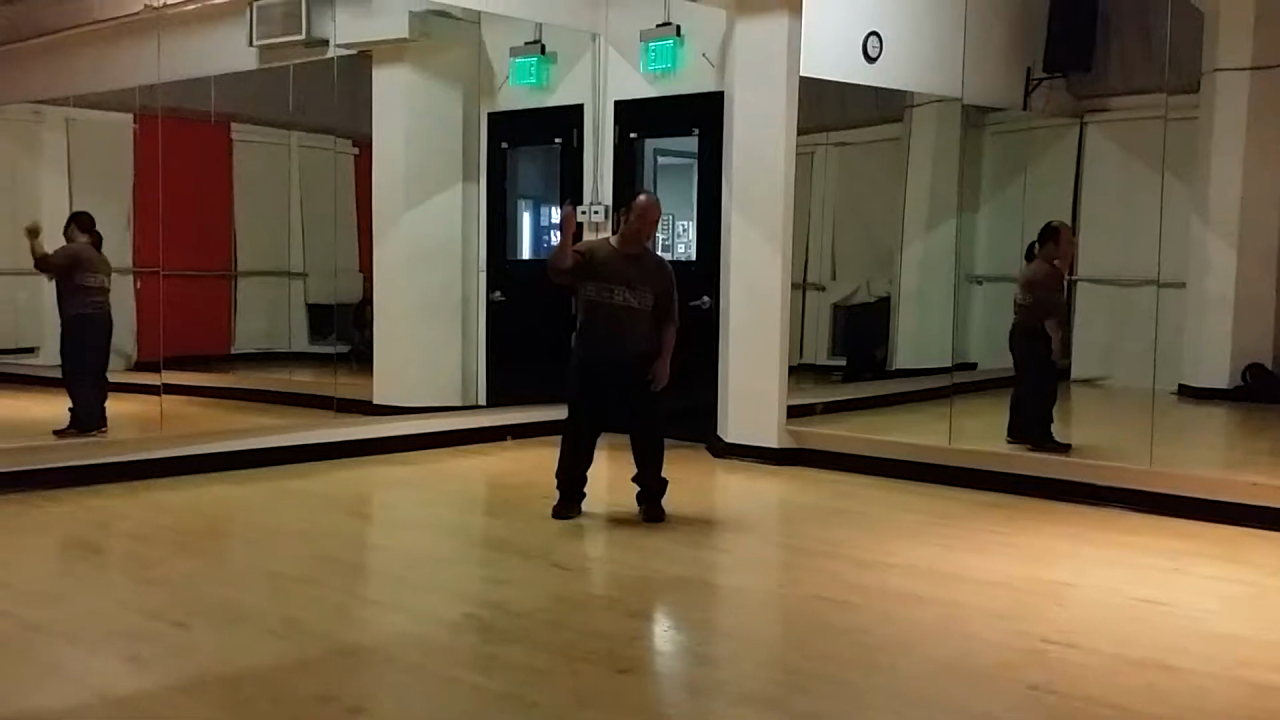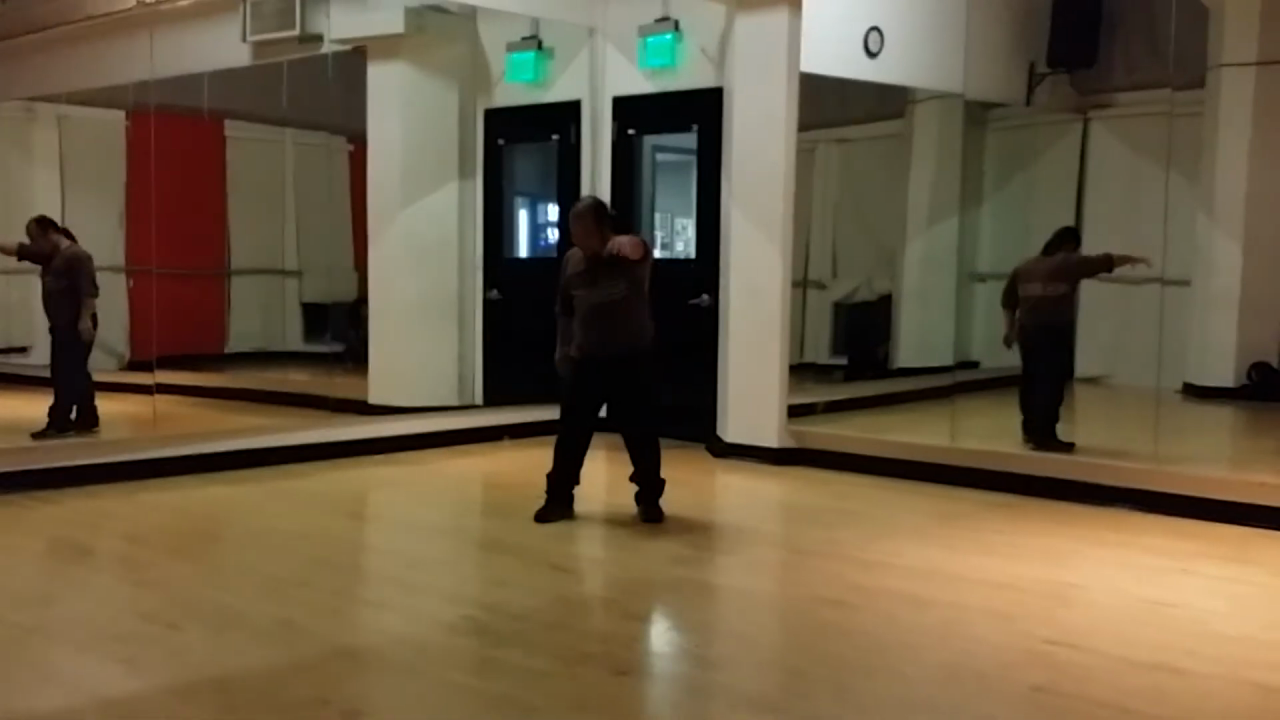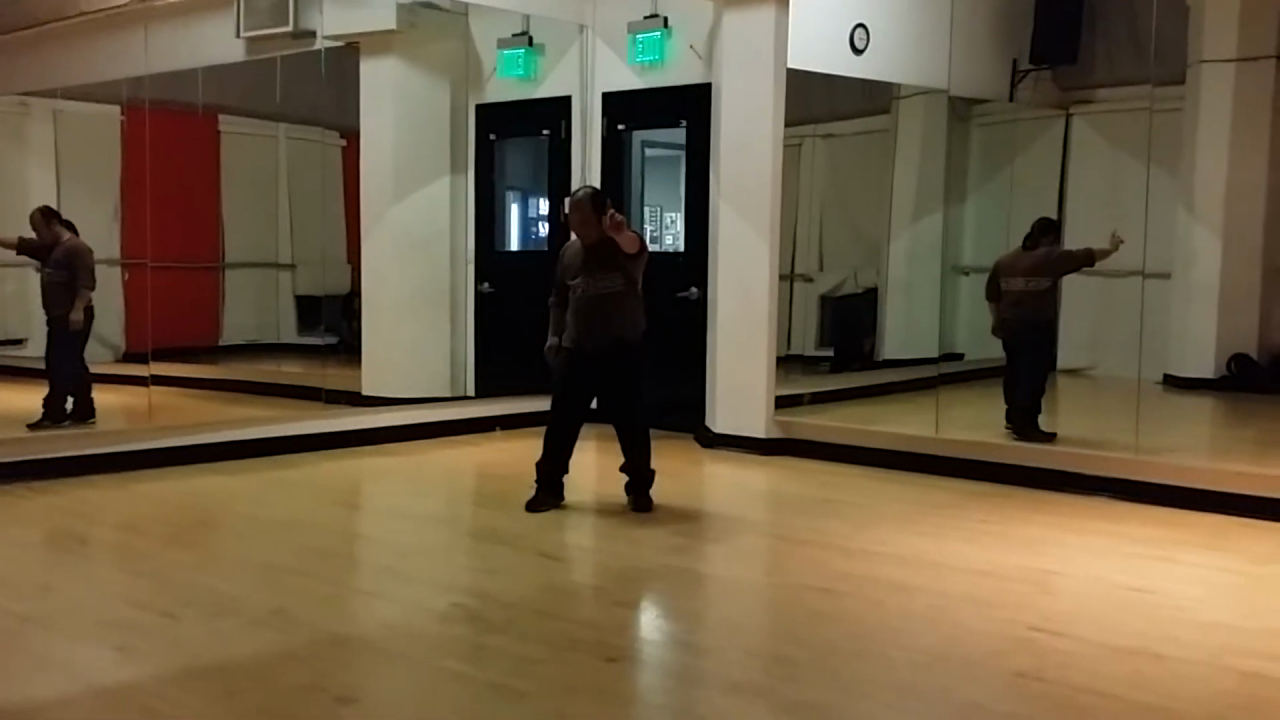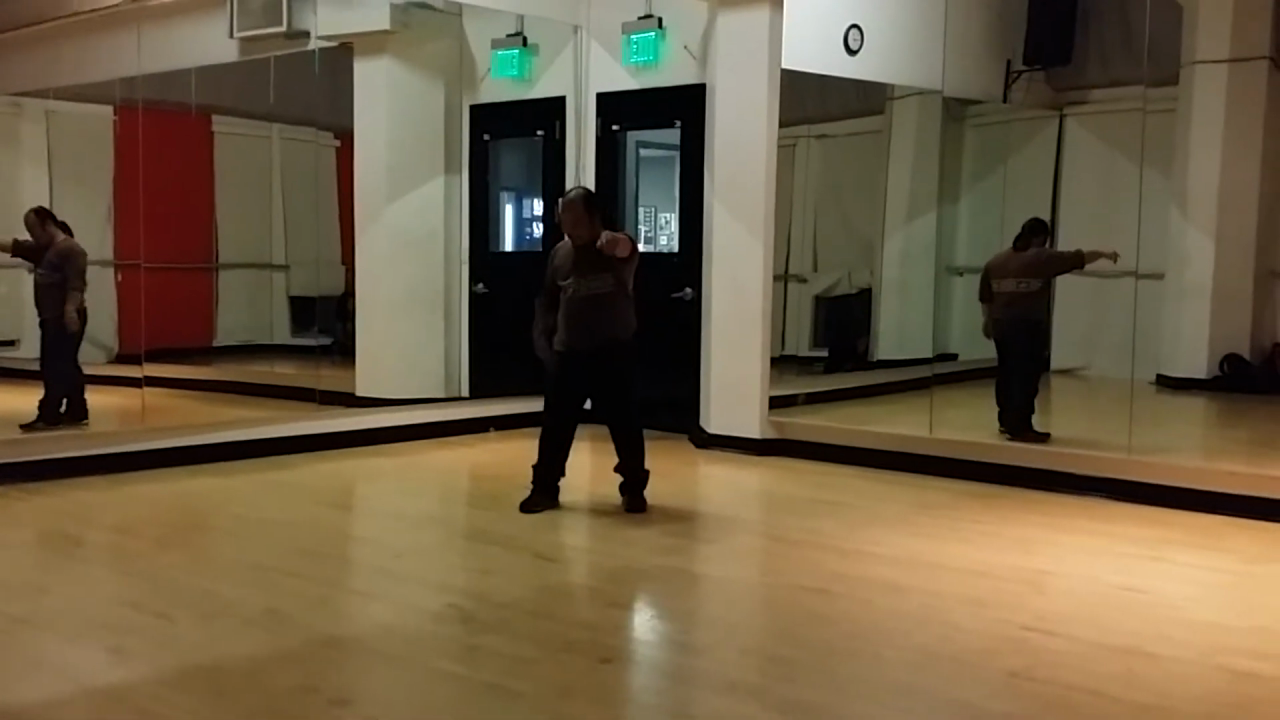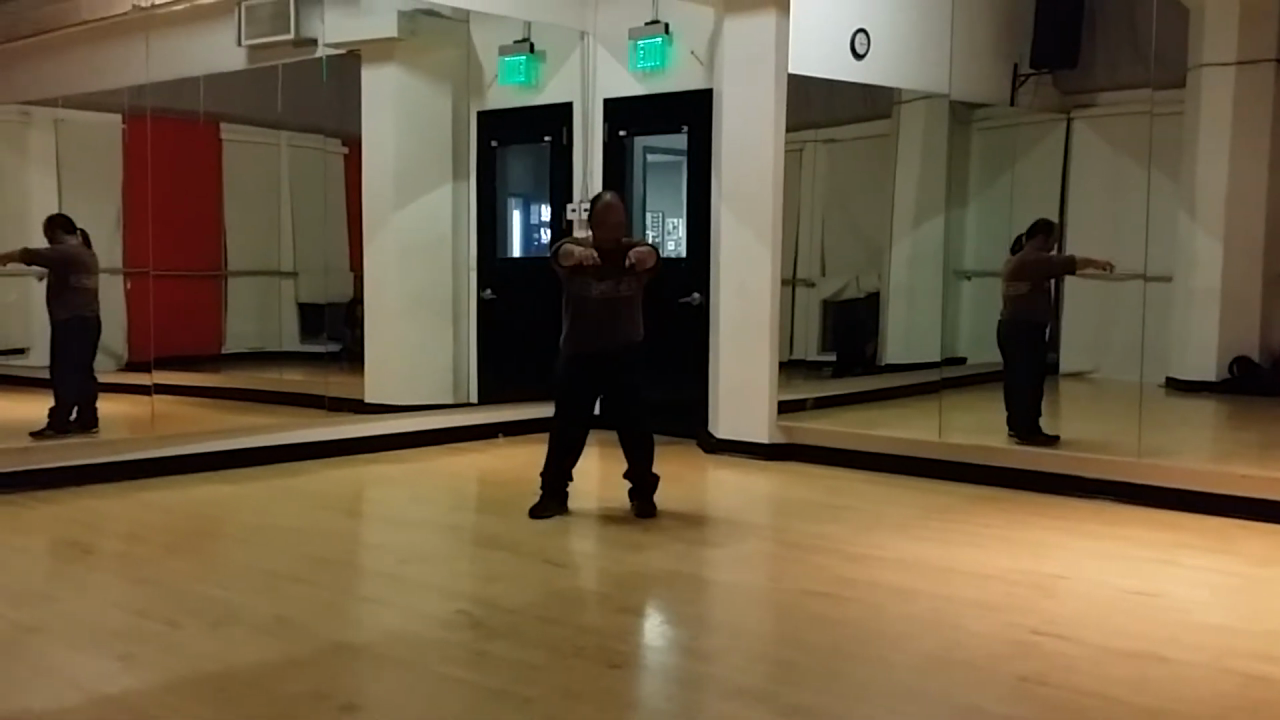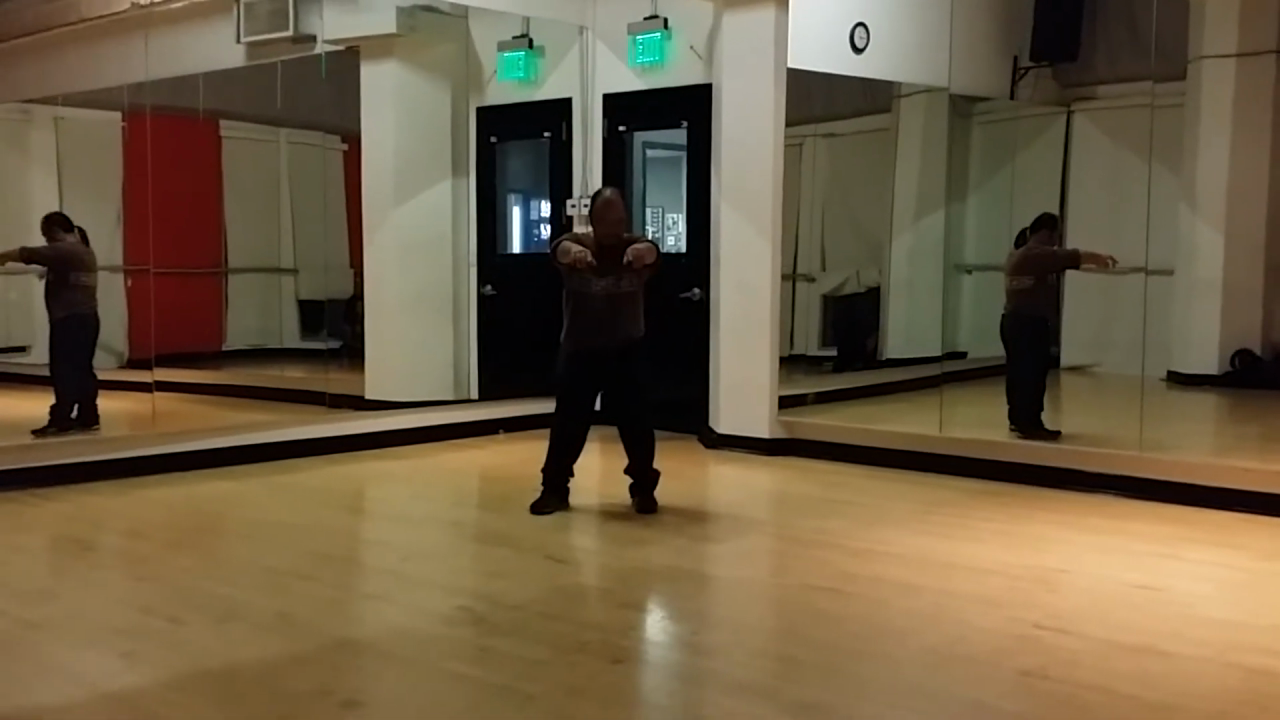
dt=0.7s
person 1, frame 1
left shoulder: (659, 269)
right shoulder: (590, 253)
left elbow: (668, 319)
right elbow: (559, 270)
left wrist: (664, 360)
right wrist: (567, 237)
left hip: (639, 364)
right hip: (591, 361)
left knee: (647, 432)
right knee: (580, 430)
left ankle: (651, 497)
right ankle: (569, 496)
person 1, frame 2
left shoulder: (629, 258)
right shoulder: (571, 261)
left elbow: (637, 249)
right elbow: (564, 309)
left wrist: (624, 242)
right wrist: (562, 346)
left hip: (631, 359)
right hip: (585, 361)
left knee: (640, 431)
right knee: (572, 429)
left ankle: (649, 498)
right ankle: (559, 497)
person 1, frame 3
left shoulder: (623, 247)
right shoulder: (569, 252)
left elbow: (634, 246)
right elbow: (559, 300)
left wrist: (622, 231)
right wrist: (554, 335)
left hip: (622, 352)
right hip: (576, 351)
left knee: (630, 422)
right knee: (562, 420)
left ankle: (639, 488)
right ankle: (549, 487)
person 1, frame 4
left shoulder: (616, 250)
right shoulder: (559, 253)
left elbow: (625, 249)
right elbow: (547, 301)
left wrist: (613, 241)
right wrist: (542, 336)
left hip: (613, 352)
right hip: (567, 353)
left knee: (624, 423)
right knee: (555, 423)
left ankle: (634, 488)
right ankle: (544, 488)
person 1, frame 5
left shoulder: (634, 252)
right shoulder: (574, 251)
left elbow: (651, 256)
right elbow: (561, 253)
left wrist: (642, 255)
right wrist: (577, 252)
left hip: (625, 356)
right hip: (578, 356)
left knee: (635, 427)
right knee: (567, 427)
left ankle: (643, 493)
right ankle: (553, 493)
person 1, frame 6
left shoulder: (634, 248)
right shoulder: (576, 245)
left elbow: (652, 252)
right elbow: (559, 249)
left wrist: (641, 250)
right wrist: (574, 250)
left hip: (626, 352)
right hip: (578, 352)
left knee: (636, 423)
right knee: (567, 423)
left ankle: (643, 488)
right ankle: (554, 489)
person 2, frame 1
left shoulder: (1036, 265)
right shoulder: (1044, 274)
left elbow: (1057, 271)
right elbow: (1048, 312)
left wrist: (1068, 257)
right wrist: (1056, 339)
left hip: (1022, 334)
right hip: (1035, 338)
left knee: (1025, 385)
right knee: (1042, 387)
left ankle: (1017, 431)
right ankle: (1040, 438)
person 2, frame 2
left shoulder: (1024, 268)
right shoulder: (1069, 263)
left elbow: (1009, 302)
right elbow: (1106, 262)
left wrist: (1010, 329)
right wrist: (1133, 259)
left hip: (1027, 331)
right hip: (1054, 333)
left knee: (1032, 380)
right knee: (1051, 384)
left ankle: (1031, 429)
right ankle: (1043, 436)
person 2, frame 3
left shoulder: (1004, 261)
right shoulder: (1052, 257)
left elbow: (992, 295)
right elbow: (1087, 256)
left wrist: (996, 320)
right wrist: (1111, 248)
left hip: (1009, 325)
right hip: (1037, 327)
left knee: (1015, 372)
right knee: (1034, 376)
left ankle: (1014, 419)
right ankle: (1025, 427)
person 2, frame 4
left shoulder: (996, 261)
right shoulder: (1043, 258)
left elbow: (986, 296)
right elbow: (1077, 258)
left wrist: (988, 320)
right wrist: (1104, 254)
left hip: (1002, 326)
right hip: (1029, 327)
left knee: (1007, 373)
right knee: (1026, 376)
left ankle: (1007, 421)
right ankle: (1019, 428)
person 2, frame 5
left shoulder: (1015, 260)
right shoulder: (1034, 260)
left elbow: (1058, 265)
right elbow: (1070, 263)
right wrist: (1097, 262)
left hip: (1010, 327)
right hip: (1027, 329)
left knee: (1016, 377)
right knee: (1030, 379)
left ankle: (1016, 425)
right ankle: (1028, 431)
person 2, frame 6
left shoulder: (1017, 255)
right shoulder: (1040, 254)
left elbow: (1063, 259)
right elbow: (1078, 257)
left wrist: (1095, 260)
right wrist: (1102, 258)
left hip: (1013, 320)
right hip: (1031, 323)
left knee: (1018, 372)
right knee: (1033, 373)
left ankle: (1018, 418)
right ankle: (1030, 424)
person 3, frame 1
left shoulder: (73, 251)
right shoulder: (101, 258)
left elbow: (45, 263)
left wrist: (34, 238)
left hip: (80, 321)
right hip: (102, 319)
left knee: (77, 374)
right knee: (95, 373)
left ankle: (84, 424)
right ankle: (97, 420)
person 3, frame 2
left shoulder: (76, 256)
right shoulder: (48, 255)
left elbow: (89, 291)
right elbow: (19, 251)
left wrist: (86, 319)
left hip: (76, 325)
right hip: (63, 324)
left knee: (65, 373)
right knee: (75, 372)
left ankle: (60, 423)
right ankle: (87, 420)
person 3, frame 3
left shoulder: (77, 248)
right shoulder: (47, 247)
left elbow: (86, 283)
right elbow: (19, 245)
left wrist: (78, 310)
left hip: (73, 318)
right hip: (59, 317)
left knee: (60, 364)
right knee: (72, 364)
left ankle: (55, 414)
right ankle: (83, 411)
person 3, frame 4
left shoulder: (70, 250)
right shoulder: (44, 249)
left elbow: (76, 285)
left wrist: (70, 311)
left hip: (64, 319)
right hip: (53, 318)
left knee: (55, 366)
right knee: (66, 366)
left ankle: (49, 416)
right ankle: (77, 413)
person 3, frame 5
left shoulder: (65, 253)
right shoulder: (86, 253)
left elbow: (29, 255)
right elbow: (42, 257)
left hip: (71, 324)
right hip: (88, 322)
left knee: (64, 374)
right knee: (83, 372)
left ankle: (59, 424)
right ankle: (87, 420)
person 3, frame 6
left shoulder: (63, 251)
right shoulder: (84, 251)
left elbow: (27, 254)
right elbow: (40, 256)
left hip: (69, 321)
right hip: (86, 319)
left knee: (64, 371)
right knee: (82, 369)
left ankle: (61, 421)
right ankle: (88, 417)
